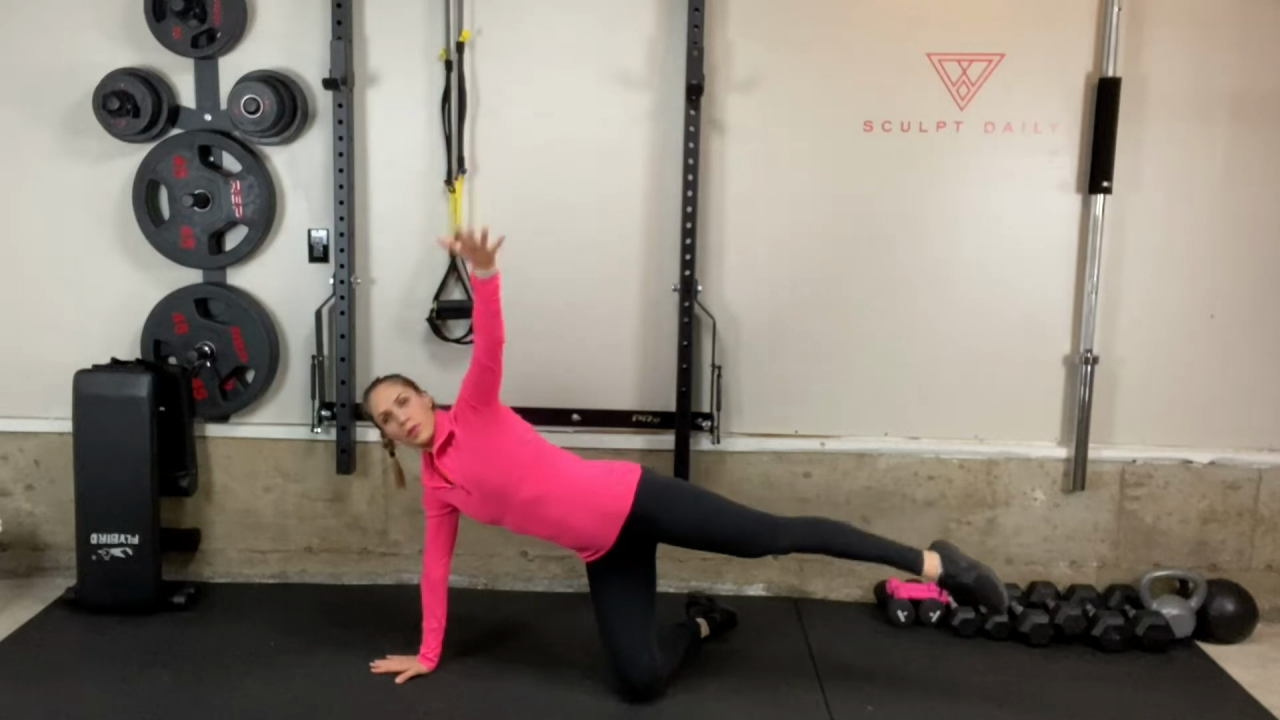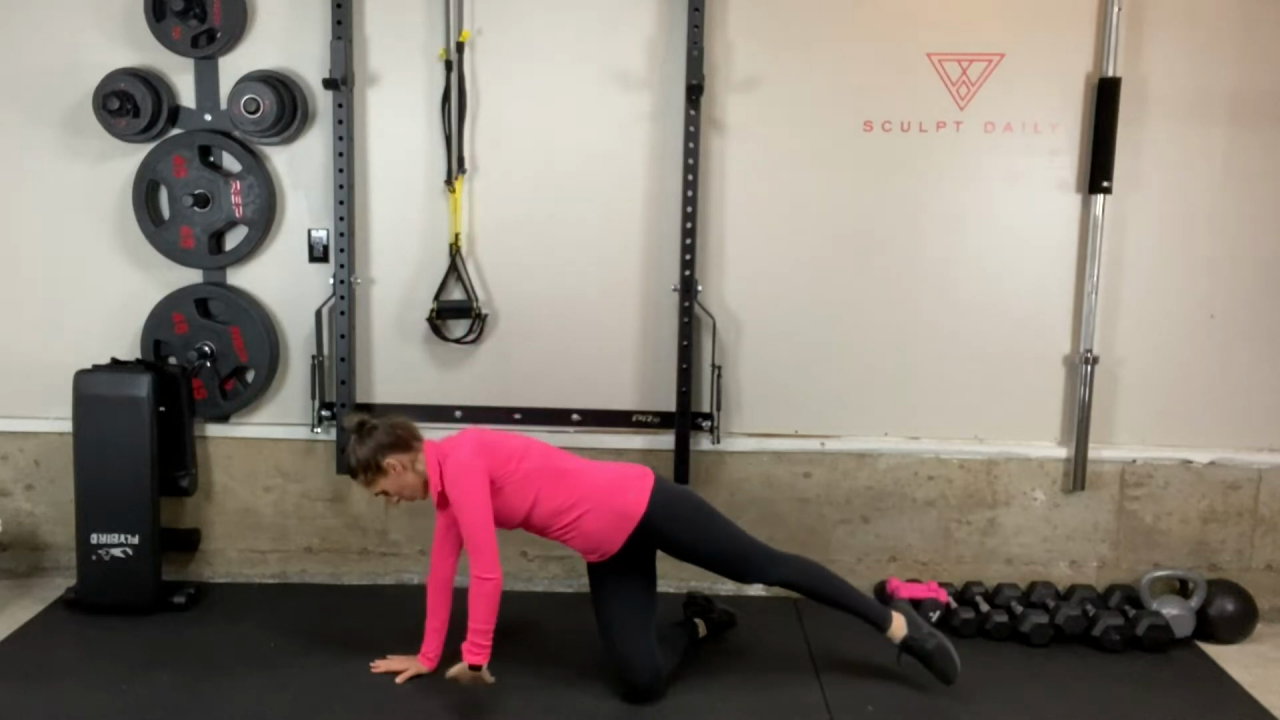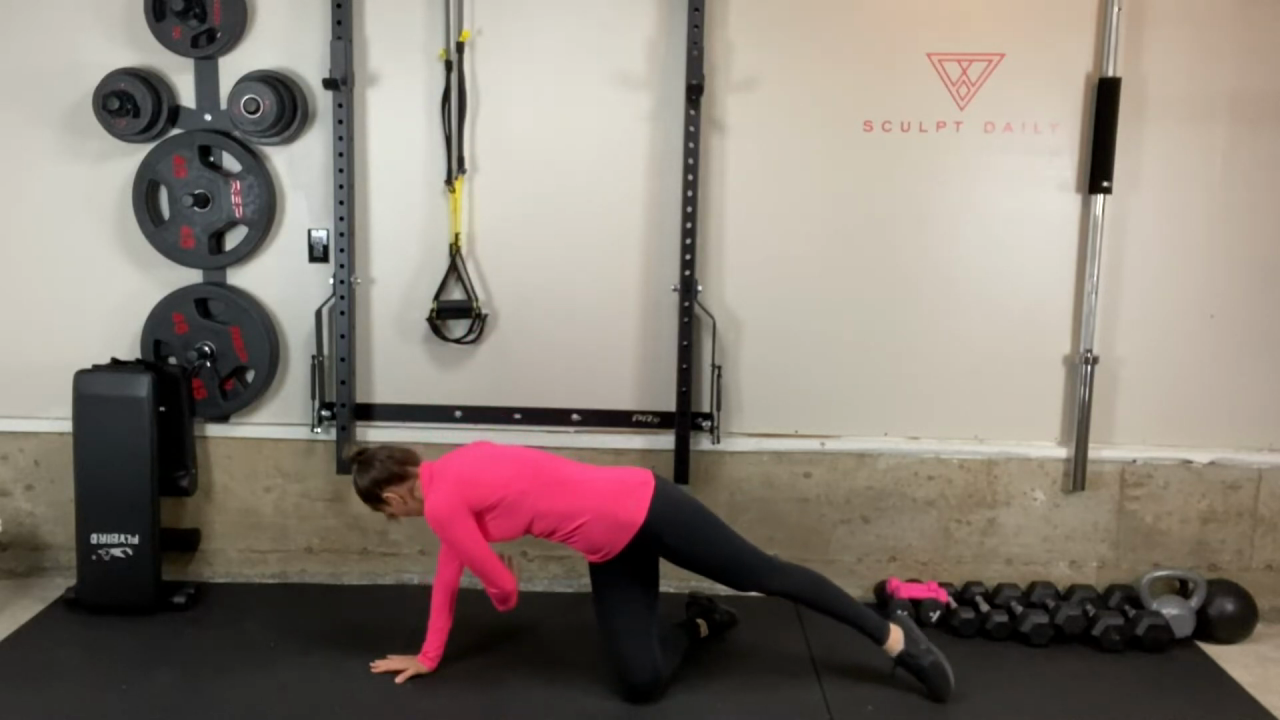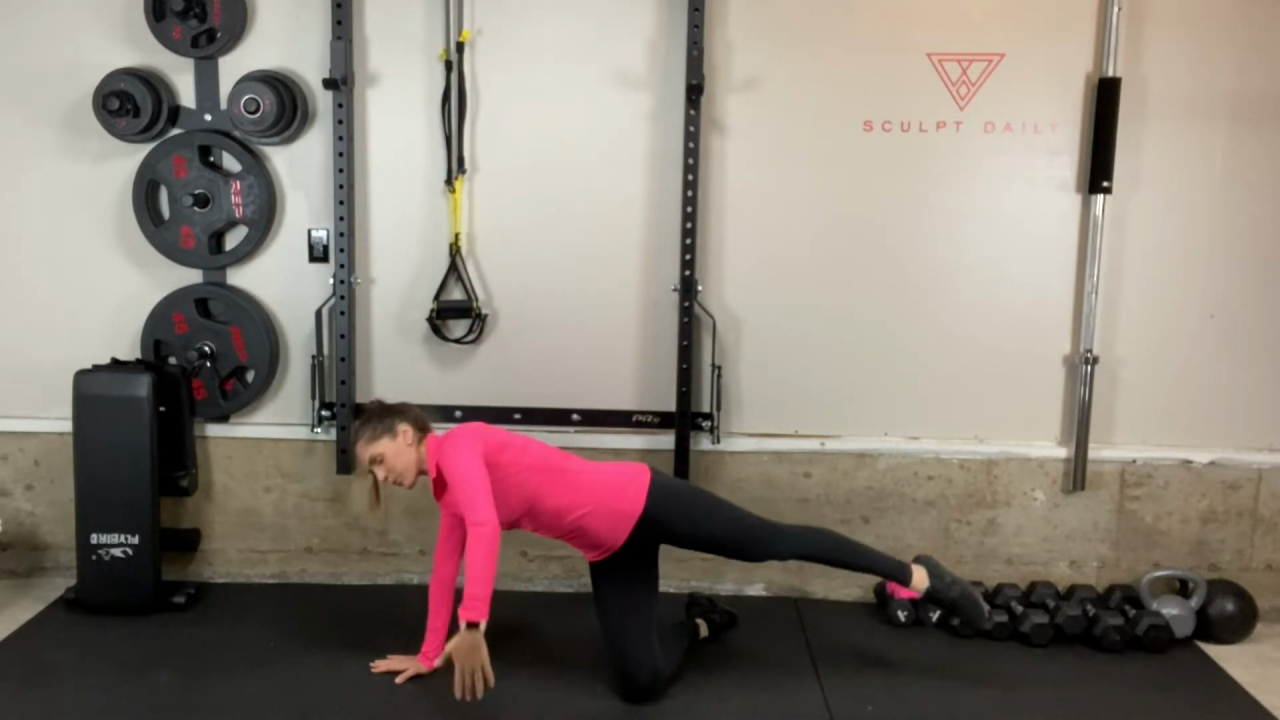
dt=1s
person 1, frame 1
left shoulder: (474, 416)
right shoulder: (435, 485)
left elbow: (490, 343)
right elbow: (436, 569)
left wrist: (481, 268)
right wrist: (427, 654)
left hip: (629, 502)
right hip: (601, 550)
left knee: (772, 536)
right knee: (640, 683)
left ankle: (932, 564)
right ankle: (699, 623)
person 1, frame 2
left shoulder: (460, 457)
right shoulder: (444, 488)
left elbow: (487, 573)
right elbow: (442, 569)
left wrist: (475, 656)
right wrist: (428, 656)
left hip: (639, 505)
right hip: (607, 551)
left knee: (766, 567)
right knee: (641, 683)
left ankle: (896, 625)
right ankle: (696, 624)
person 1, frame 3
left shoulder: (443, 502)
right shoulder: (455, 475)
left elbow: (500, 584)
right elbow: (448, 573)
left wrist: (507, 598)
right wrist: (428, 656)
left hip: (642, 509)
right hip: (611, 549)
left knee: (765, 575)
right knee: (642, 683)
left ankle: (894, 638)
right ankle: (698, 624)
person 1, frame 4
left shoulder: (457, 445)
right shoulder: (448, 491)
left elbow: (486, 533)
right elbow: (445, 567)
left wrist: (472, 628)
right wrist: (428, 653)
left hip: (640, 501)
right hip: (610, 549)
left knee: (777, 542)
right knee: (642, 681)
left ankle: (918, 578)
right ankle: (697, 623)
